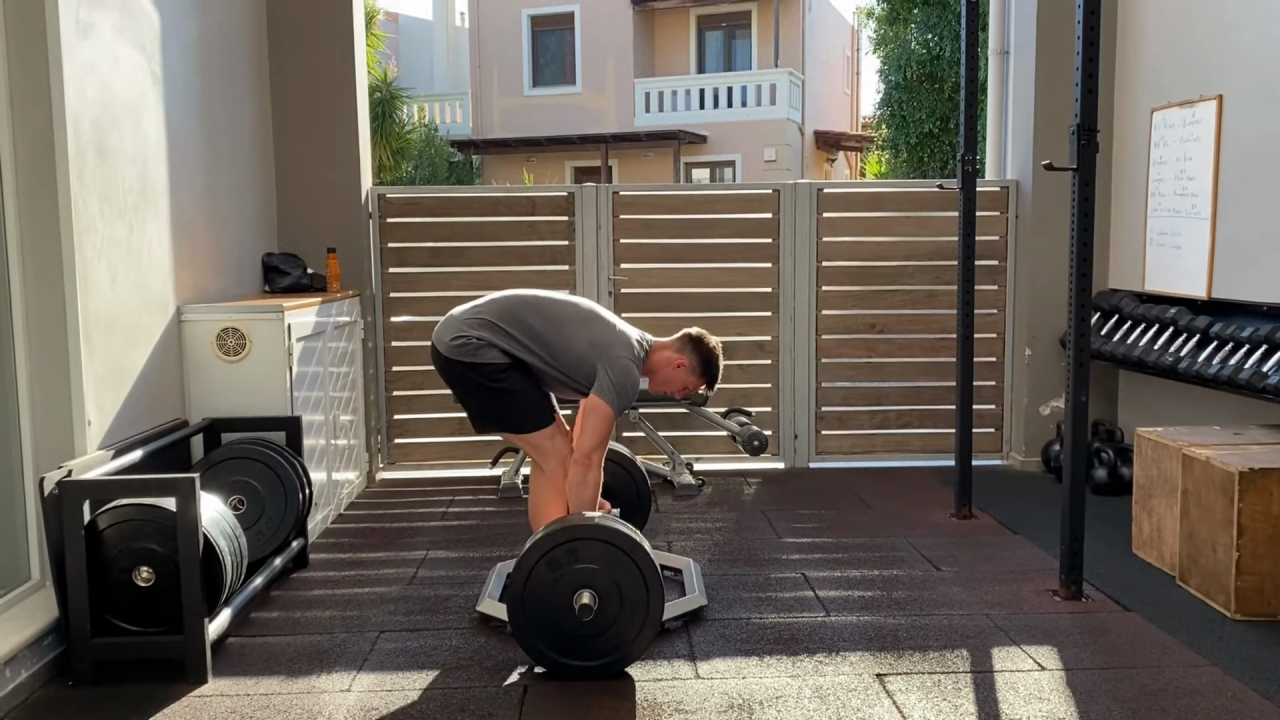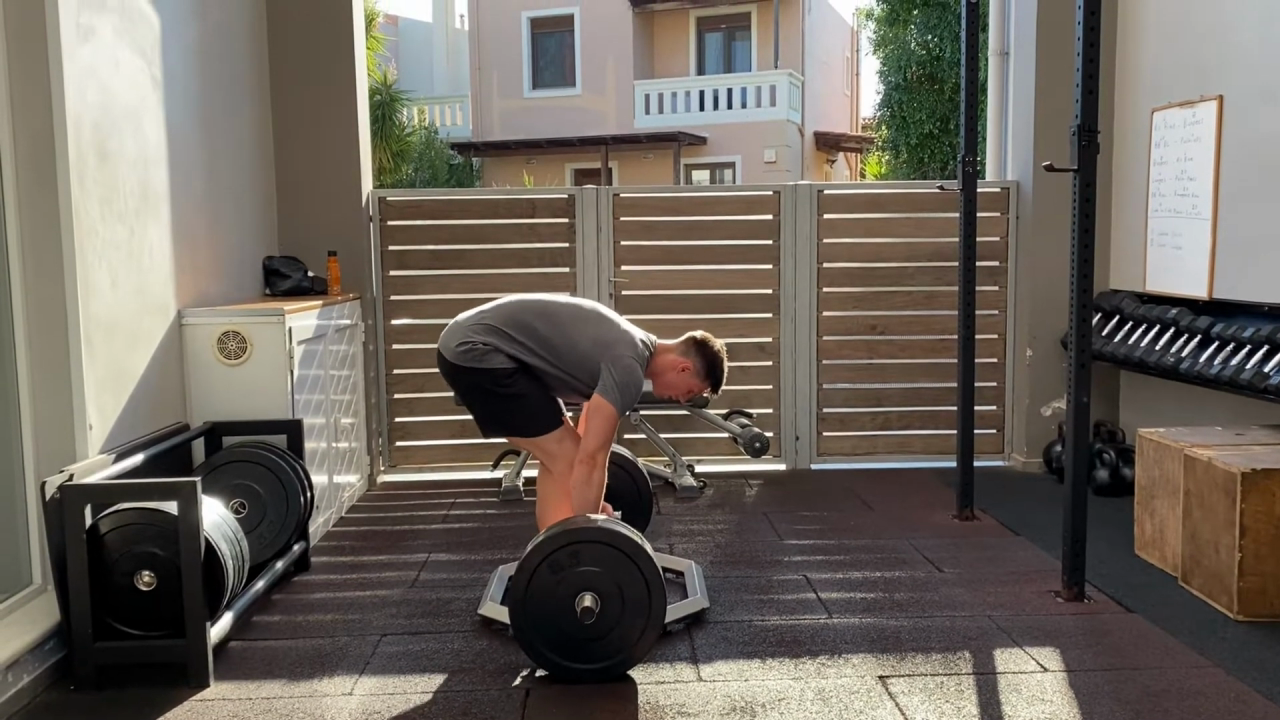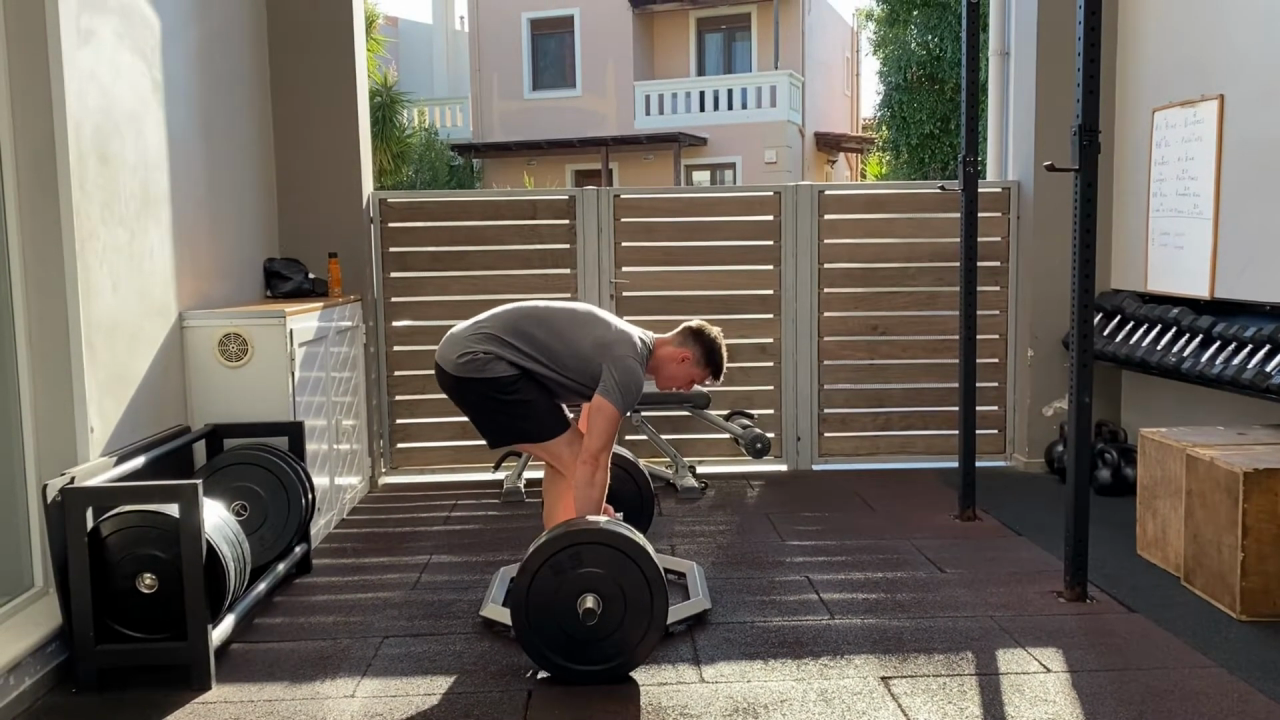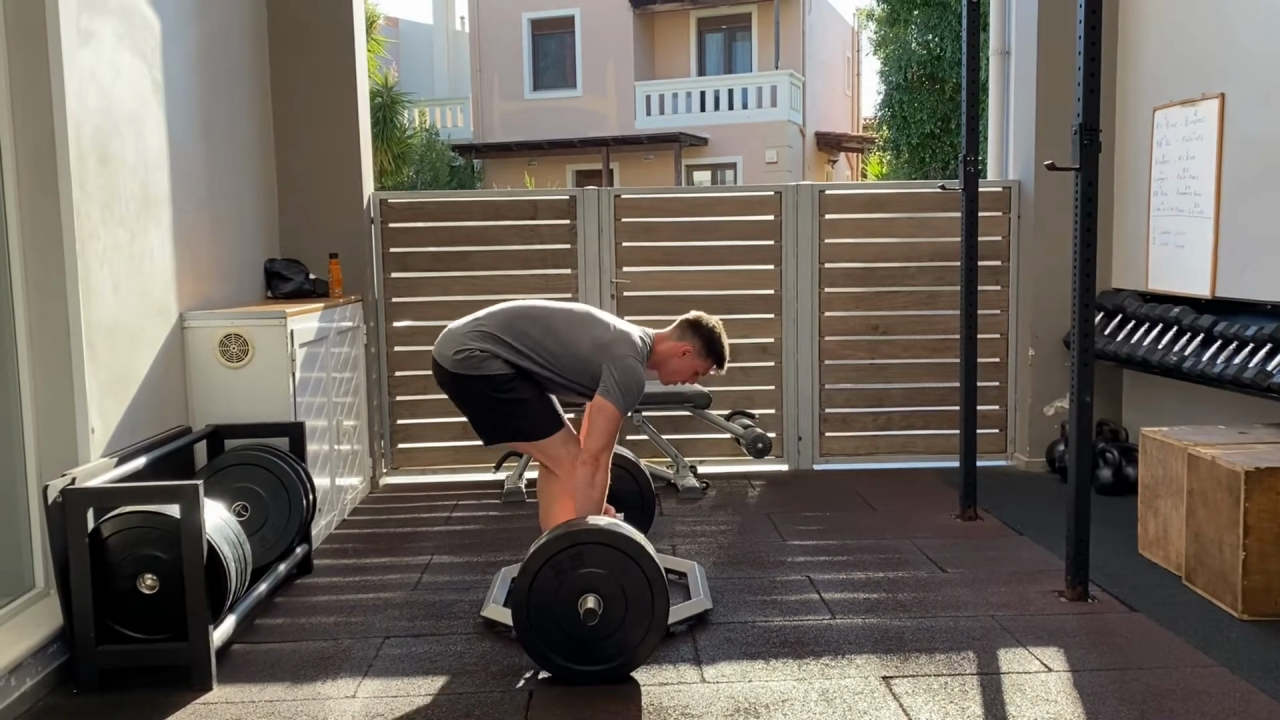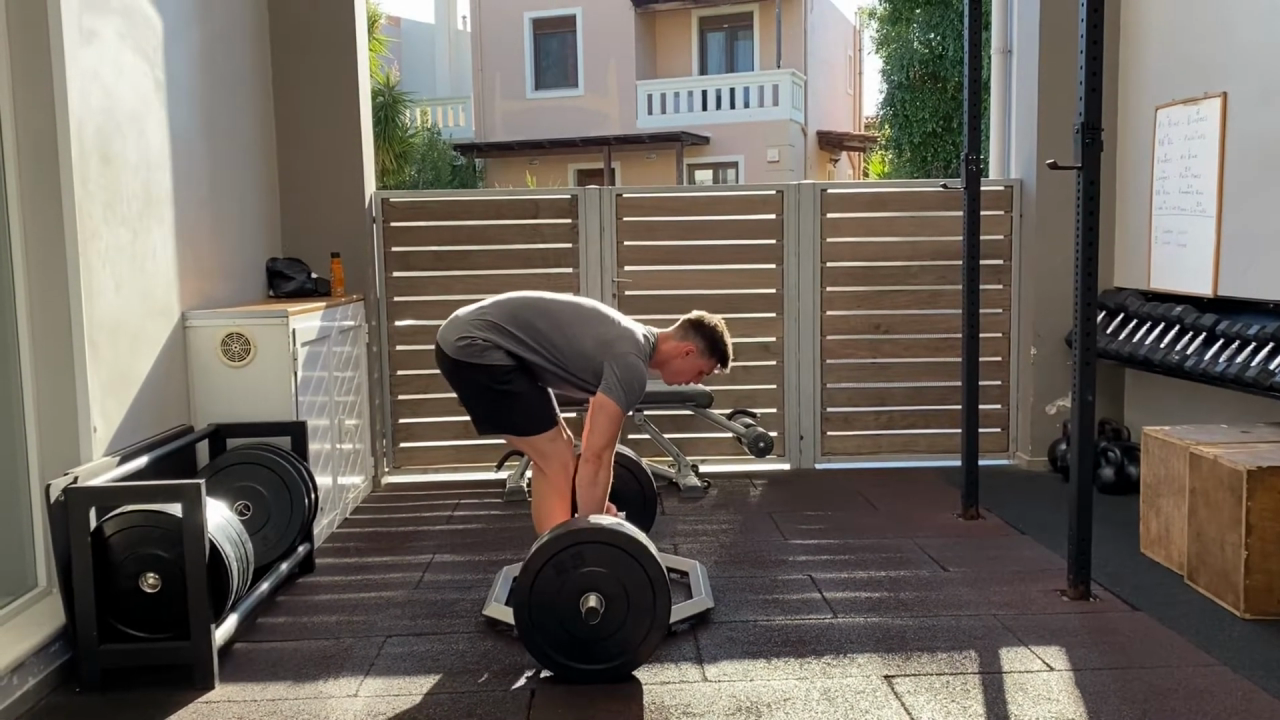
dt=0.4s
person 1, frame 1
left shoulder: (626, 346)
right shoulder: (624, 368)
left elbow: (583, 442)
right elbow: (586, 459)
left wrist: (588, 502)
left hip: (470, 340)
right hip: (470, 344)
left knee: (552, 453)
right knee: (556, 457)
person 1, frame 2
left shoulder: (630, 348)
right shoulder: (628, 367)
left elbow: (588, 445)
right elbow: (590, 459)
left wrist: (591, 506)
left hip: (474, 345)
right hip: (475, 350)
left knee: (561, 454)
right knee: (564, 459)
person 1, frame 3
left shoulder: (626, 346)
right shoulder: (628, 367)
right elbow: (593, 460)
left wrist: (592, 507)
left hip: (468, 353)
right hip: (474, 359)
left knee: (566, 458)
right knee: (572, 462)
person 1, frame 4
left shoulder: (627, 344)
right shoulder: (629, 366)
right elbow: (593, 459)
left wrist: (593, 505)
left hip: (469, 351)
right hip: (470, 357)
left knee: (563, 457)
right knee: (567, 462)
person 1, frame 5
left shoulder: (631, 342)
right shoulder: (631, 363)
right elbow: (596, 457)
left wrist: (596, 504)
left hip: (473, 341)
right hip: (474, 345)
left knee: (558, 453)
right knee: (557, 460)
